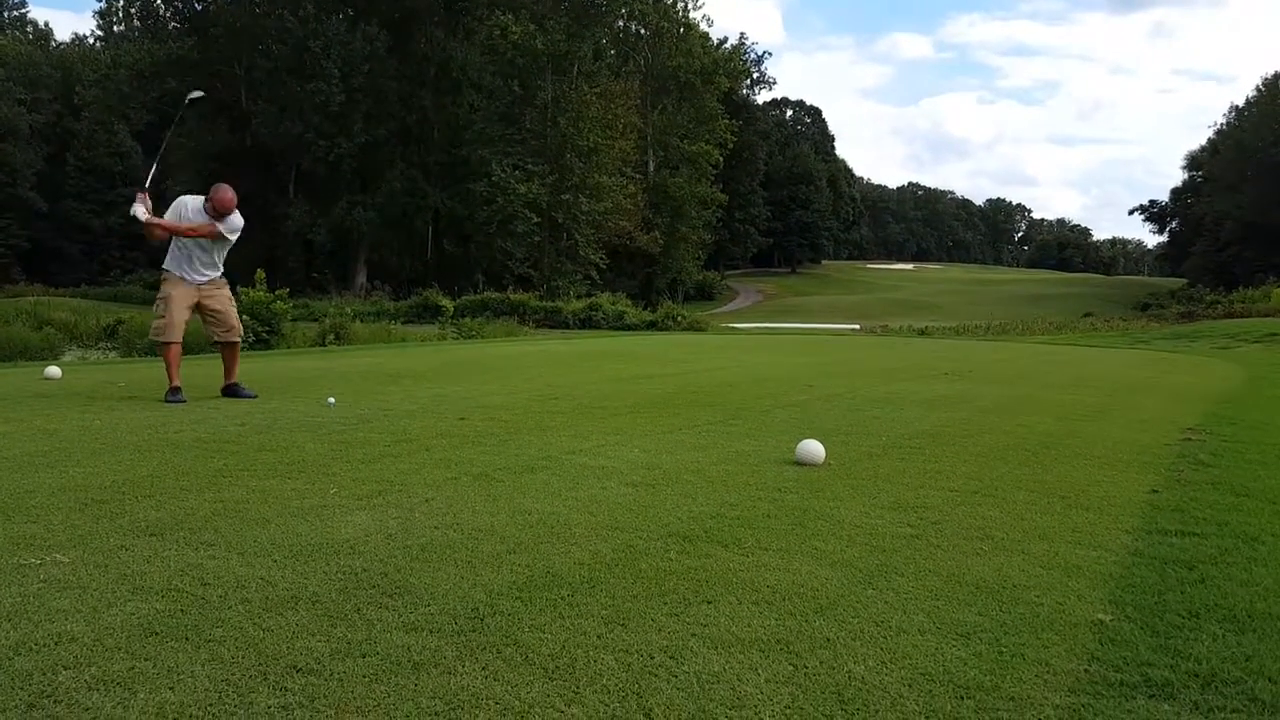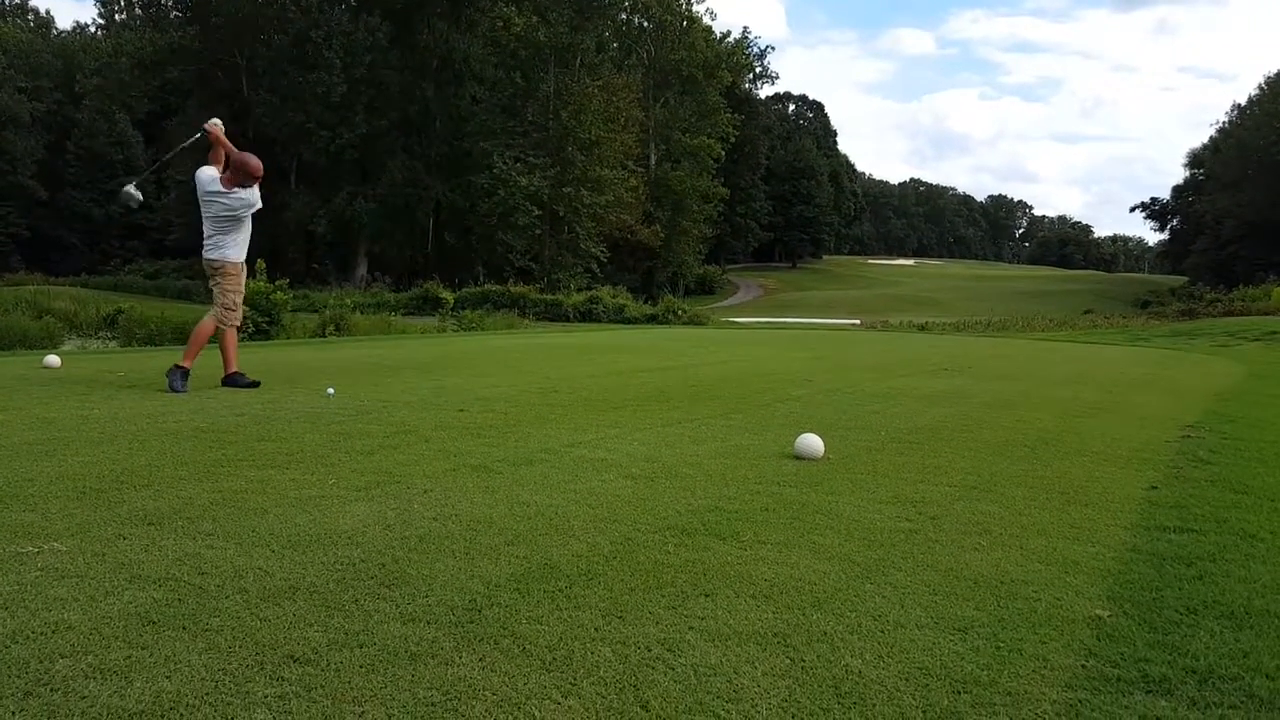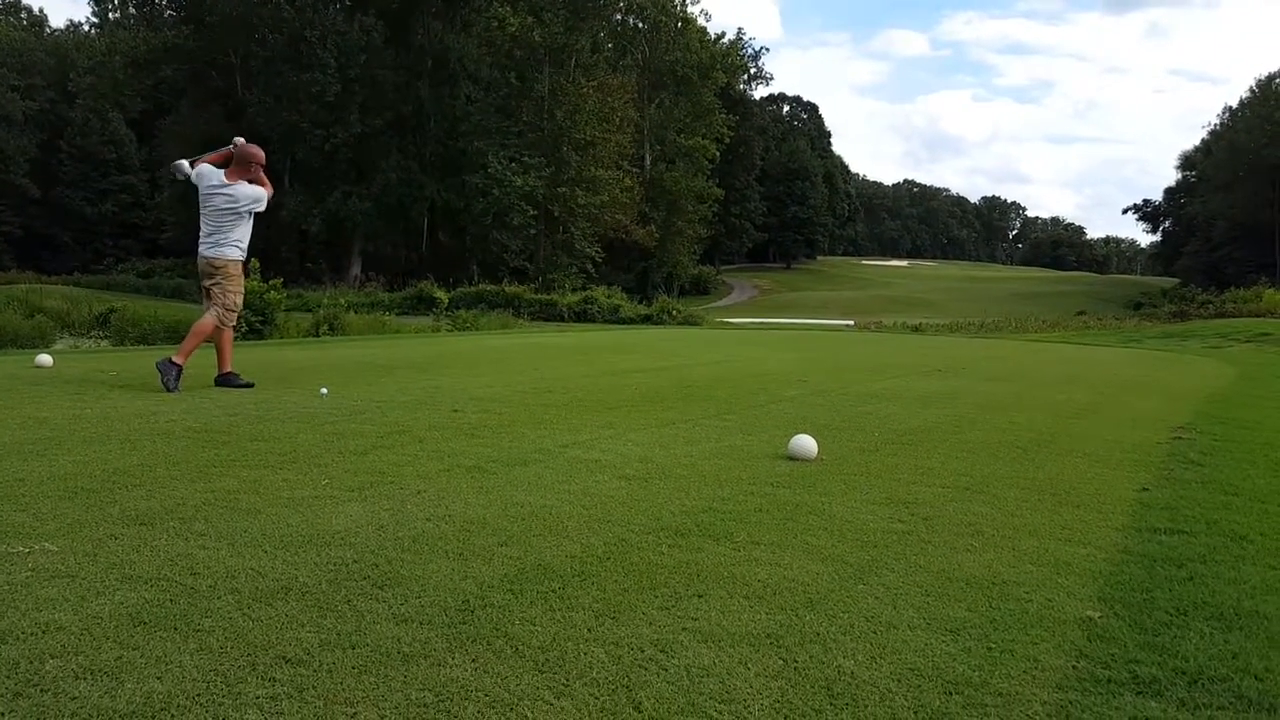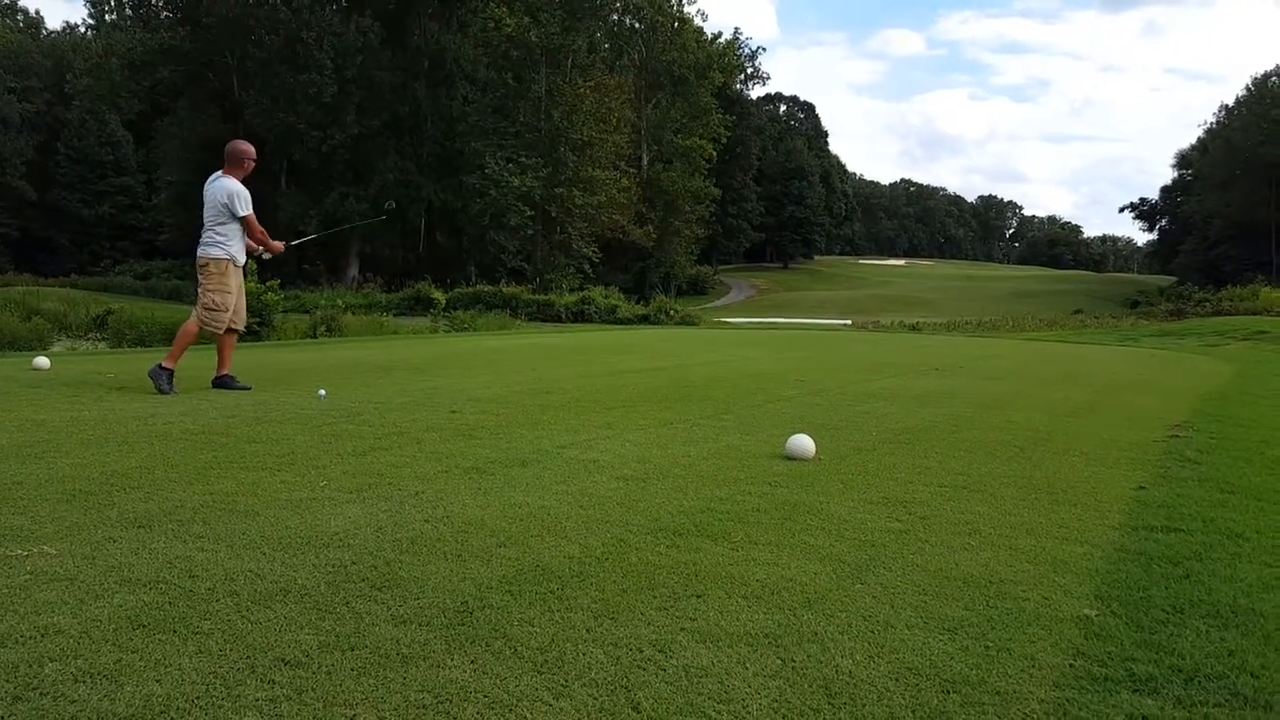
dt=0.5s
person 1, frame 1
left shoulder: (235, 221)
right shoulder: (184, 203)
left elbow: (190, 231)
right elbow: (156, 234)
left wrist: (154, 221)
right wrist: (148, 214)
left hip: (212, 282)
right hip: (177, 278)
left knee: (231, 331)
right knee: (169, 331)
left ankle: (231, 383)
right ankle: (174, 386)
person 1, frame 2
left shoulder: (204, 177)
right shoulder: (247, 198)
left elbow: (217, 167)
left wrist: (217, 140)
right wrist: (222, 139)
left hip: (214, 257)
right hip: (229, 263)
left knee: (230, 317)
right knee: (218, 315)
left ankle: (231, 372)
right ankle: (182, 368)
person 1, frame 3
left shoulder: (207, 175)
right shoulder: (251, 194)
left elbow: (197, 163)
right elbow: (269, 189)
left wrist: (229, 152)
right wrist: (242, 153)
left hip: (207, 257)
right hip: (228, 262)
left knee: (225, 317)
right knee: (218, 314)
left ankle: (225, 372)
right ankle: (174, 362)
person 1, frame 4
left shoulder: (215, 181)
right shoulder: (236, 190)
right elbow: (254, 231)
left wrist: (252, 246)
right wrist: (272, 246)
left hip: (228, 262)
right hip: (219, 262)
left knee: (233, 320)
right knee: (204, 317)
left ankle: (223, 374)
right ankle: (165, 368)
